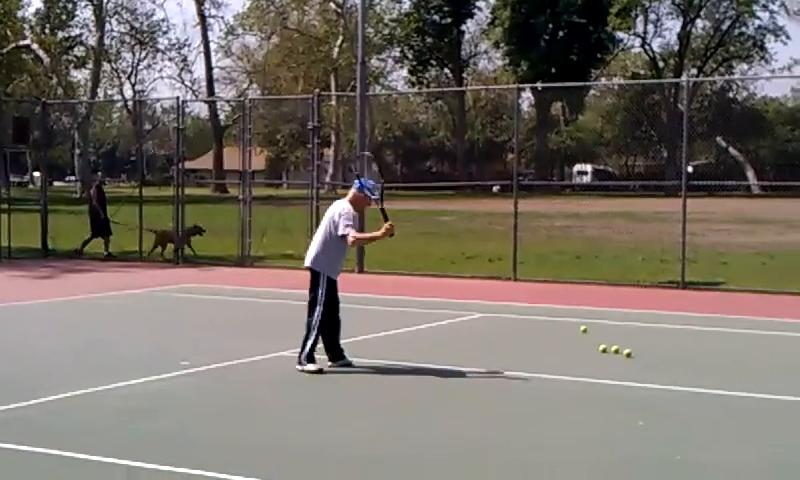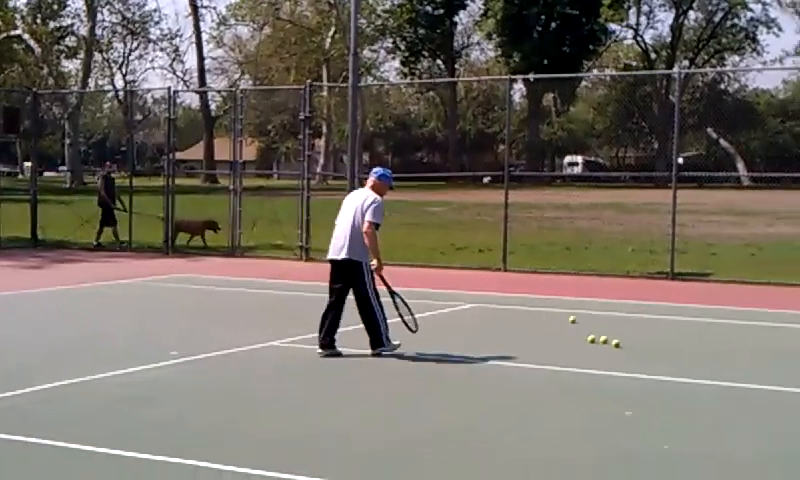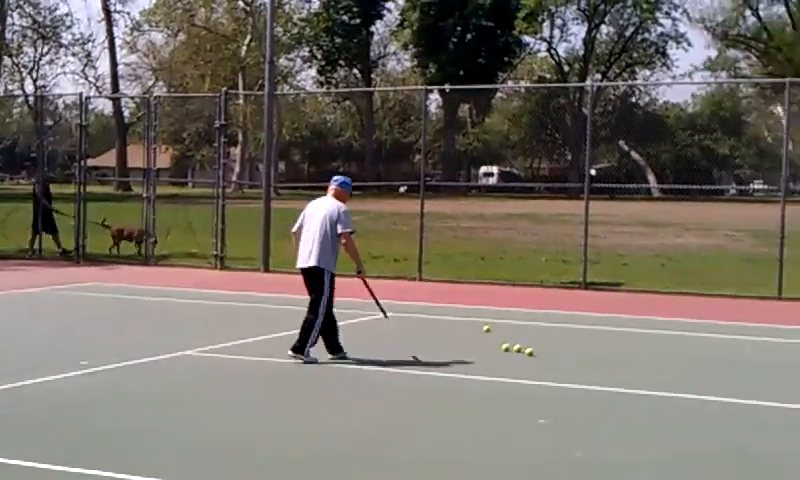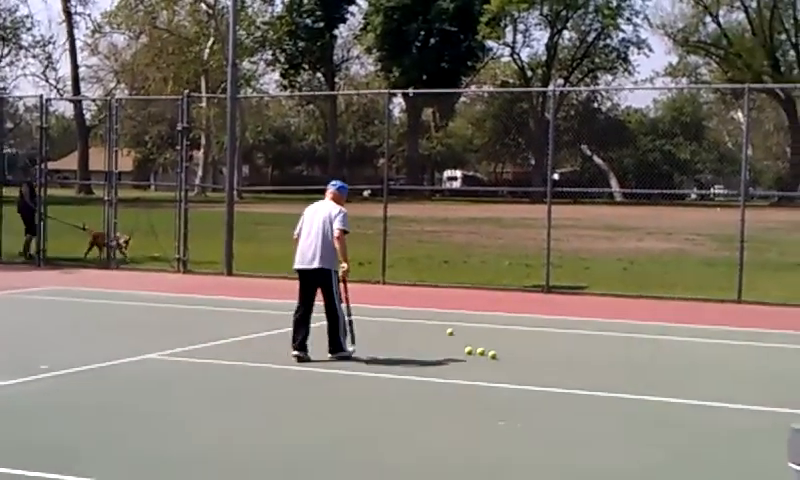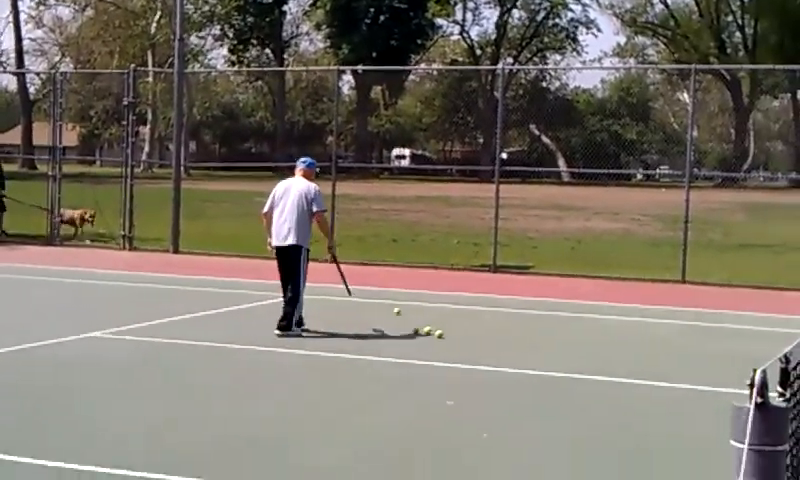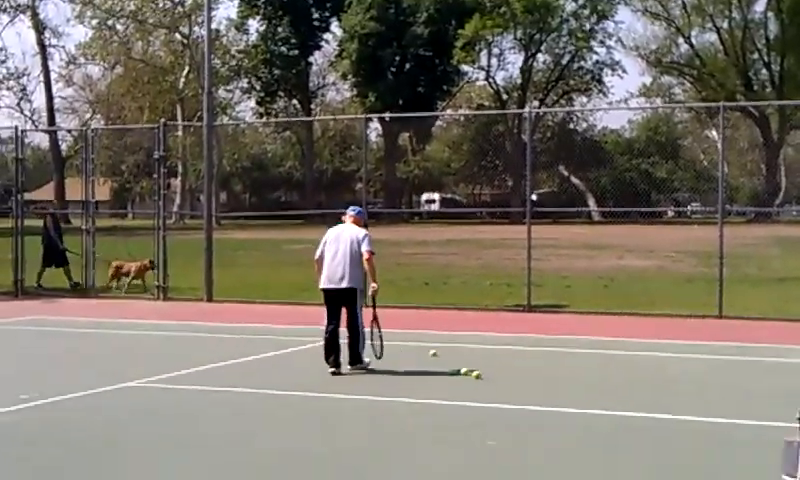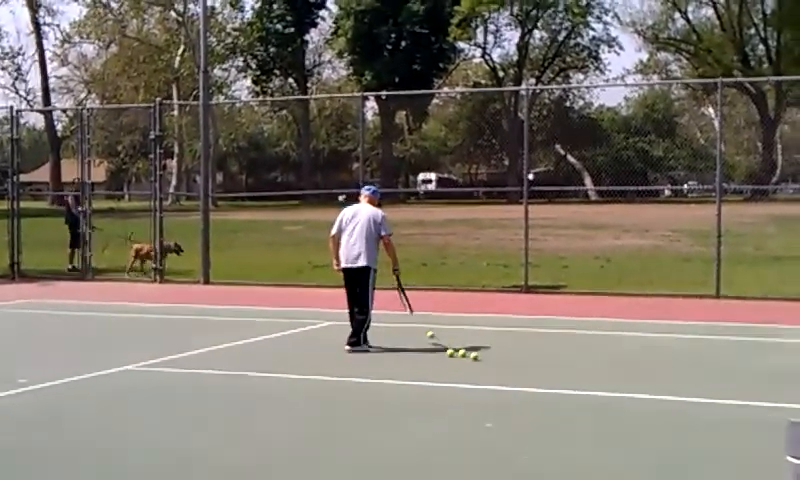
dt=0.5s
person 1, frame 1
left shoulder: (341, 206)
right shoulder: (347, 211)
right elbow: (353, 240)
right wrist: (380, 234)
left hip: (325, 266)
right hip: (322, 266)
left knee: (331, 312)
right knee: (319, 312)
left ankle: (335, 355)
right ankle: (305, 359)
person 1, frame 2
left shoulder: (352, 196)
right shoulder: (375, 200)
right elbow: (367, 230)
right wrist: (377, 259)
left hip: (337, 254)
right hip: (355, 257)
left knee: (336, 300)
right knee: (369, 300)
left ankle: (326, 344)
right ankle: (380, 343)
person 1, frame 3
left shoulder: (312, 204)
right shoulder: (340, 209)
left elbow: (295, 232)
right elbow: (346, 240)
left wrist: (301, 255)
right wrist: (359, 265)
left hip: (305, 263)
right hip: (322, 264)
left knee: (324, 306)
right knee: (319, 308)
left ankle: (334, 348)
right ankle: (300, 349)
person 1, frame 4
left shoulder: (310, 208)
right shoulder: (338, 210)
left elbow: (297, 236)
right elbow: (338, 236)
right wrist: (344, 261)
left hip: (303, 263)
right hip: (324, 265)
left knee: (304, 307)
right knee: (333, 306)
left ankle: (299, 347)
right ankle: (337, 348)
person 1, frame 5
left shoulder: (280, 185)
right shoulder: (312, 188)
left elbow: (266, 213)
right elbow: (319, 217)
left wrist: (269, 236)
right wrist: (330, 240)
left hip: (279, 241)
right hip: (298, 242)
left knee: (287, 283)
right knee: (296, 285)
left ankle: (295, 322)
right ankle: (286, 325)
person 1, frame 6
left shoulder: (331, 232)
right shoulder: (362, 233)
left elbow: (318, 258)
right elbow: (367, 257)
left wrist: (320, 279)
right wrist: (373, 281)
left hip: (329, 283)
right hip: (351, 284)
left knee: (332, 324)
right knee: (354, 323)
left ankle: (333, 363)
right ankle: (355, 360)
person 1, frame 7
left shoulder: (346, 211)
right shoulder: (379, 214)
left elbow: (333, 237)
right elbow: (387, 241)
left wrist: (335, 259)
right wrist: (395, 263)
left hip: (347, 263)
right hip: (367, 263)
left knee: (353, 301)
right knee: (364, 304)
left ankle: (359, 339)
right ankle: (354, 341)
